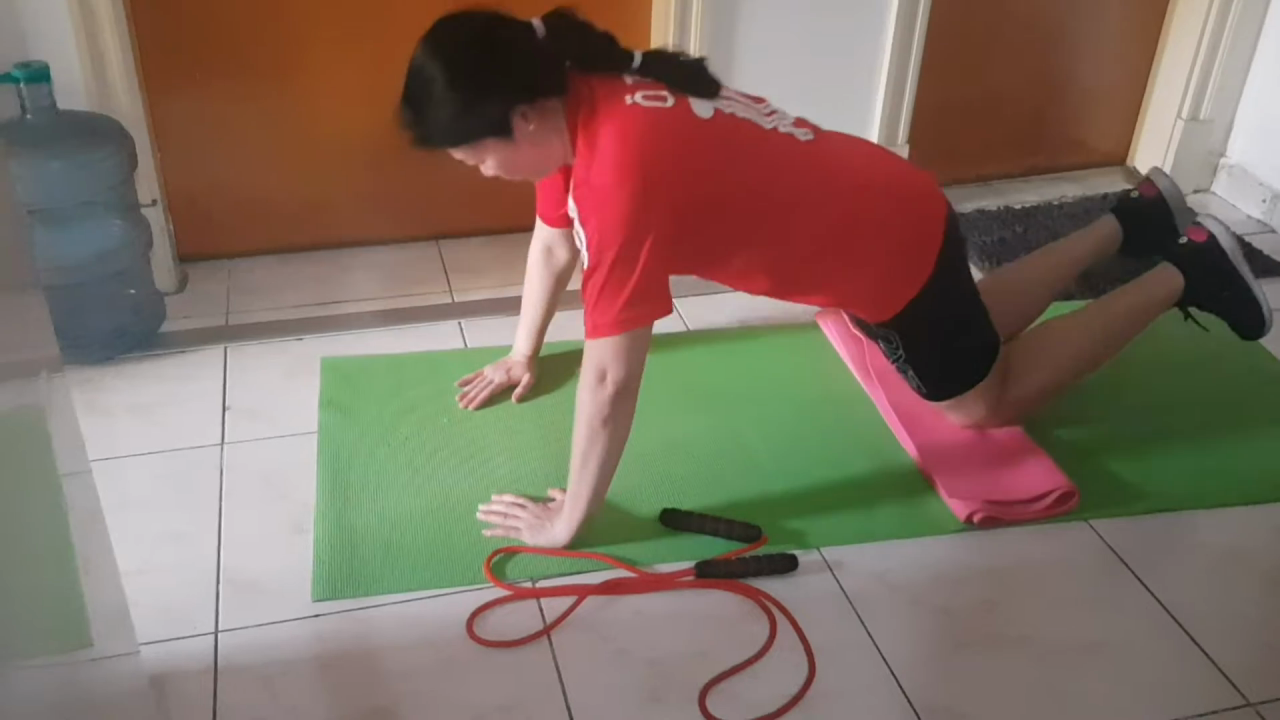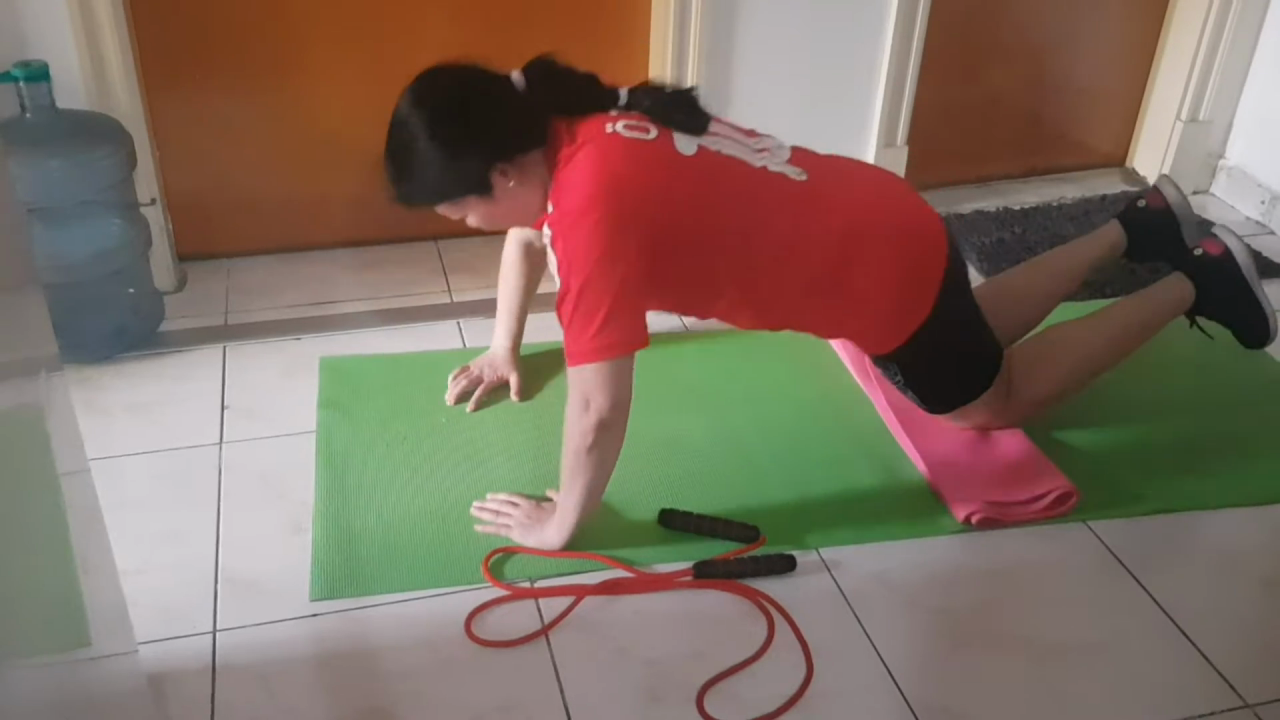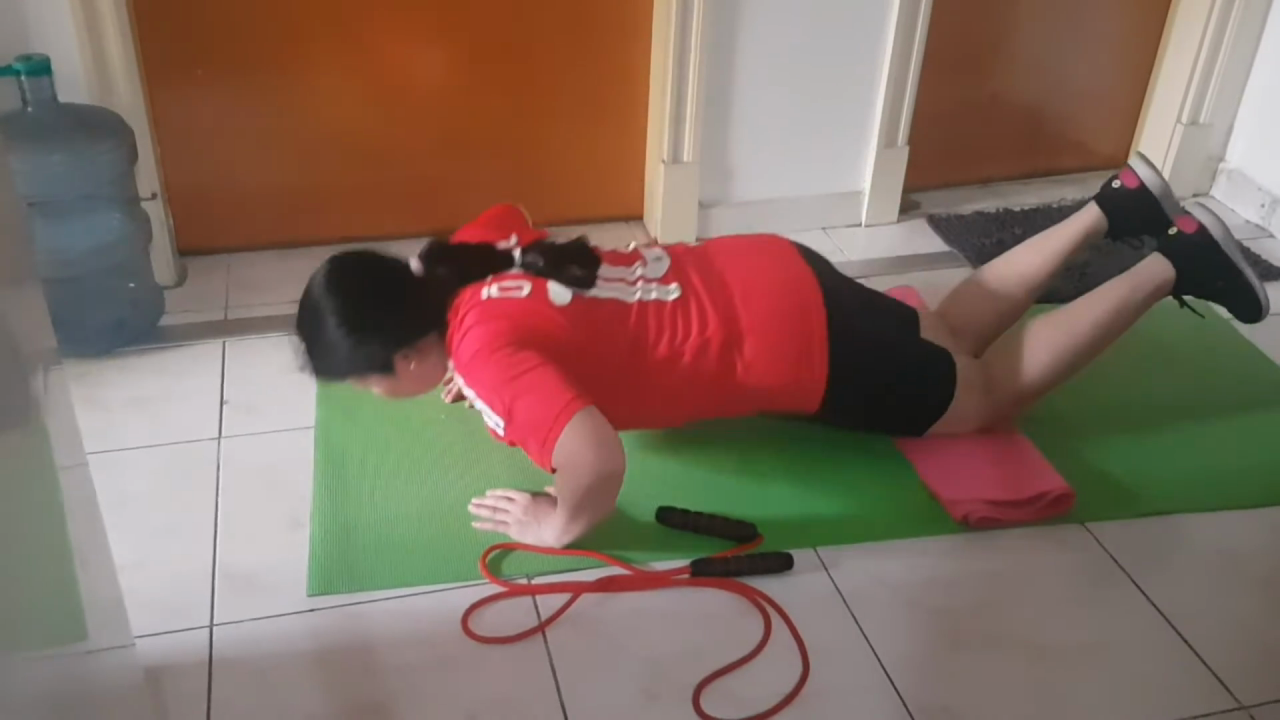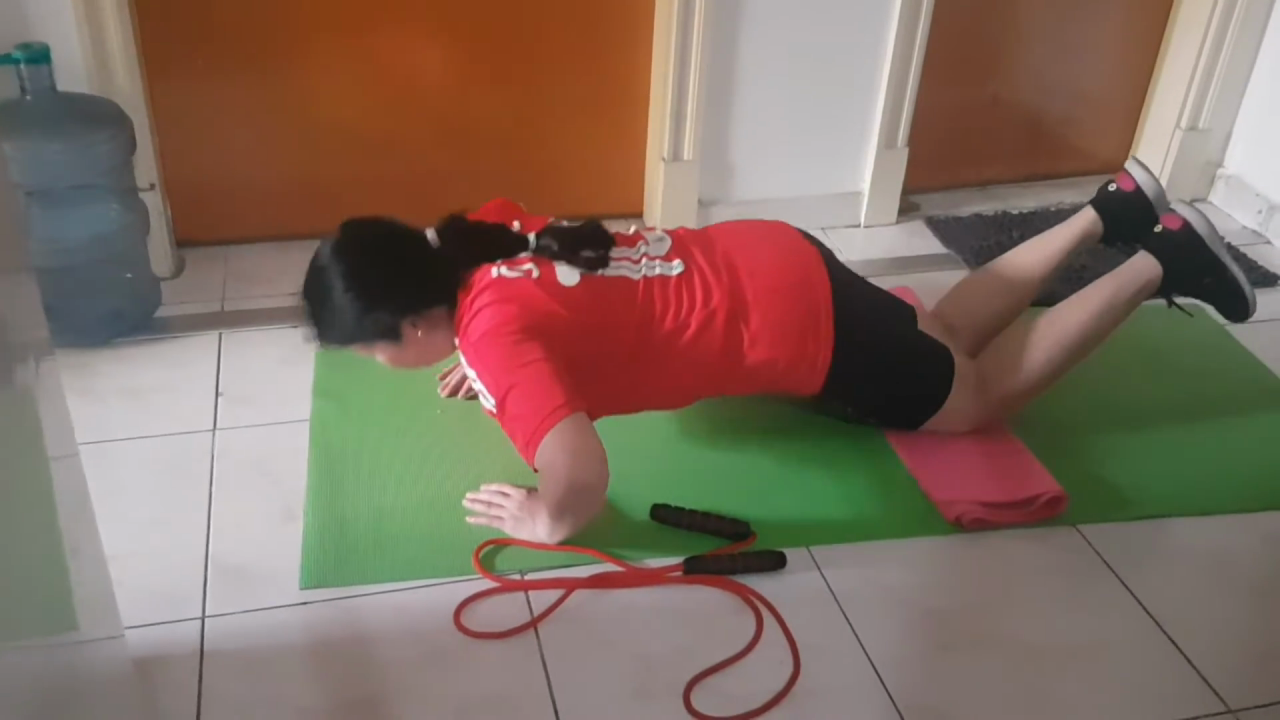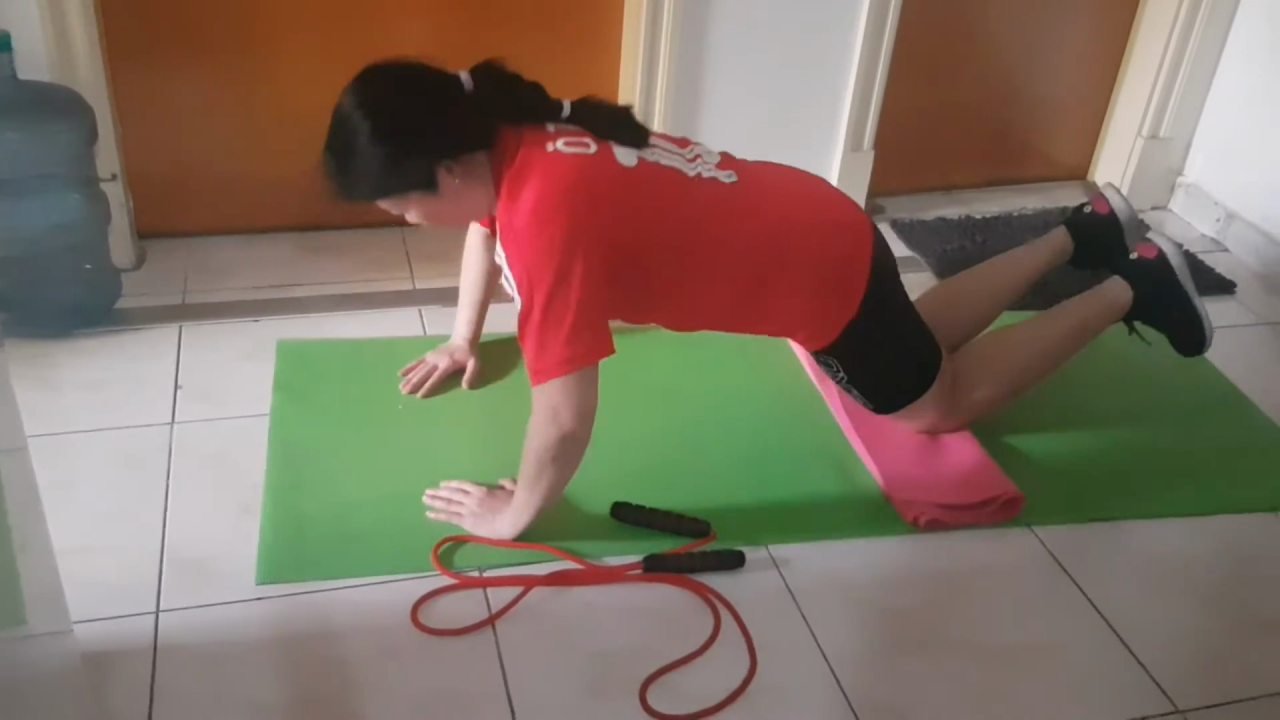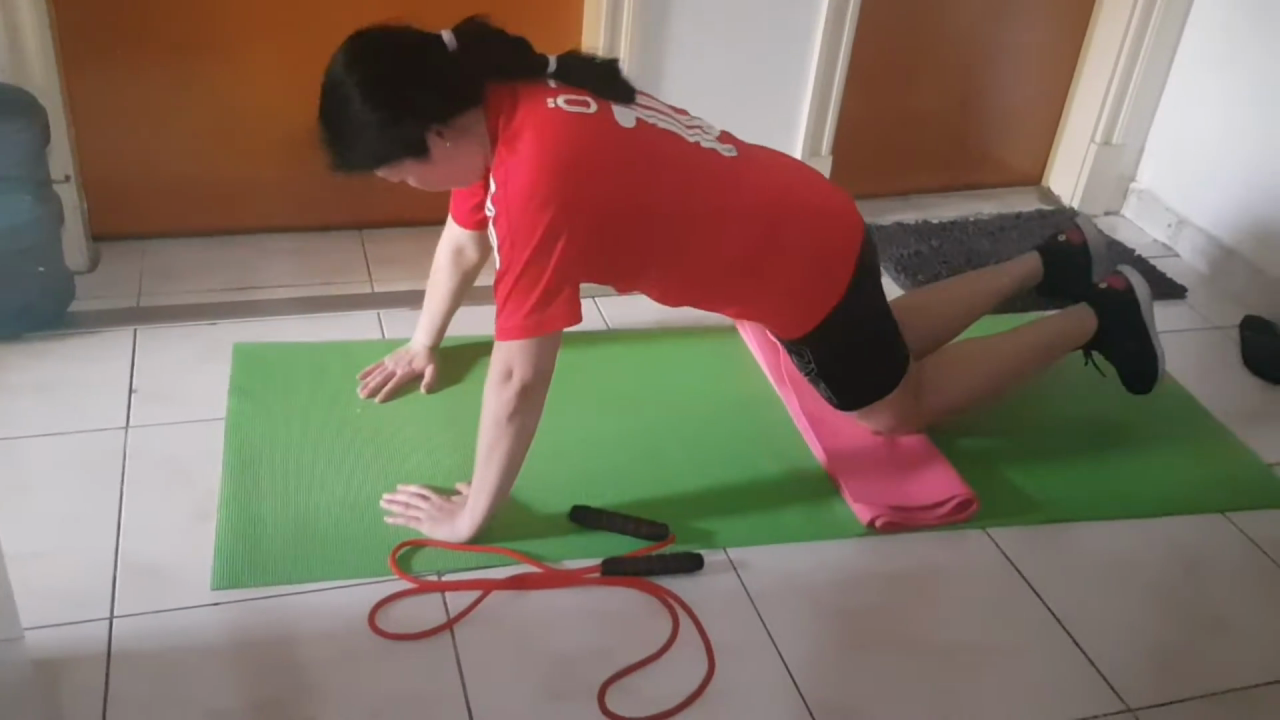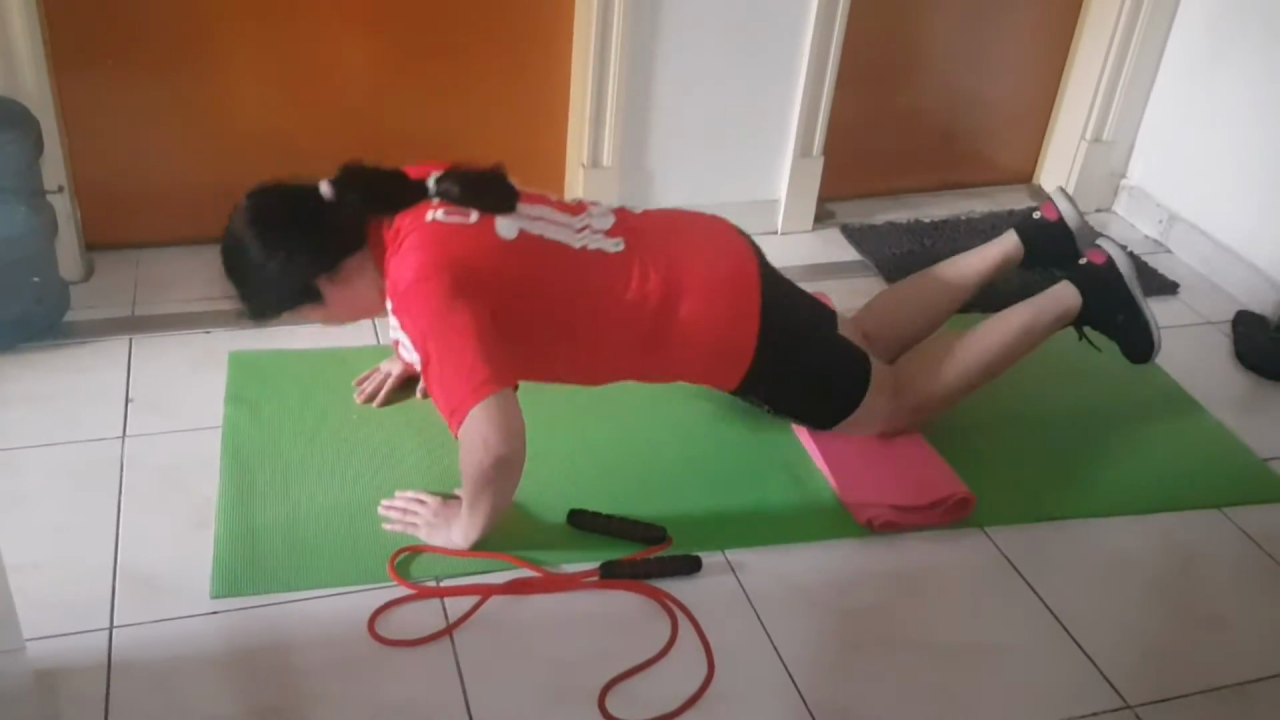
dt=0.5s
person 1, frame 1
left shoulder: (620, 165)
right shoulder: (576, 100)
left elbow: (611, 377)
right elbow: (552, 240)
left wrist: (568, 518)
right wrist: (522, 356)
left hip: (892, 241)
right hip: (866, 204)
left knee: (996, 398)
right knee: (977, 333)
left ankle: (1181, 271)
right ankle: (1129, 220)
person 1, frame 2
left shoulder: (592, 204)
right shoulder: (556, 130)
left elbow: (600, 409)
right elbow: (534, 229)
left wrist: (560, 523)
right wrist: (504, 349)
left hip: (888, 269)
right hip: (864, 216)
left knee: (998, 397)
right knee: (977, 335)
left ankle: (1189, 282)
right ankle: (1136, 226)
person 1, frame 3
left shoulder: (486, 352)
right shoulder: (464, 265)
left elbow: (598, 464)
right elbow: (515, 235)
left wrist: (558, 525)
left hip: (791, 345)
right hip: (764, 274)
left knee: (987, 394)
right knee: (954, 335)
left ankle: (1170, 265)
right ankle: (1114, 207)
person 1, frame 4
left shoulder: (494, 331)
right shoulder: (473, 248)
left elbow: (581, 474)
left wrist: (546, 522)
left hip: (792, 318)
right hip: (770, 264)
left knee: (980, 394)
right knee: (947, 337)
left ankle: (1158, 261)
right ankle: (1111, 211)
person 1, frame 5
left shoulder: (543, 214)
right shoulder: (503, 135)
left elbow: (566, 420)
right elbow: (485, 230)
left wrist: (512, 513)
right wrist: (462, 342)
left hip: (824, 267)
right hip: (796, 217)
left knee: (947, 404)
right knee: (924, 344)
left ankle: (1125, 288)
right ankle: (1081, 234)
person 1, frame 6
left shoulder: (539, 170)
right shoulder: (494, 102)
left elbow: (519, 379)
right elbow: (464, 235)
left wrist: (472, 512)
right wrist: (423, 345)
left hip: (807, 258)
right hip: (785, 216)
left knee: (903, 405)
right knee: (887, 345)
left ankle: (1092, 315)
right ankle: (1051, 261)
person 1, frame 7
left shoulder: (422, 281)
right shoulder: (400, 194)
left elbow: (497, 444)
left wrist: (466, 525)
right wrist: (415, 353)
left hip: (719, 317)
right hip: (699, 258)
left knee: (889, 404)
right knee: (862, 341)
left ankle: (1076, 296)
right ankle: (1028, 239)
